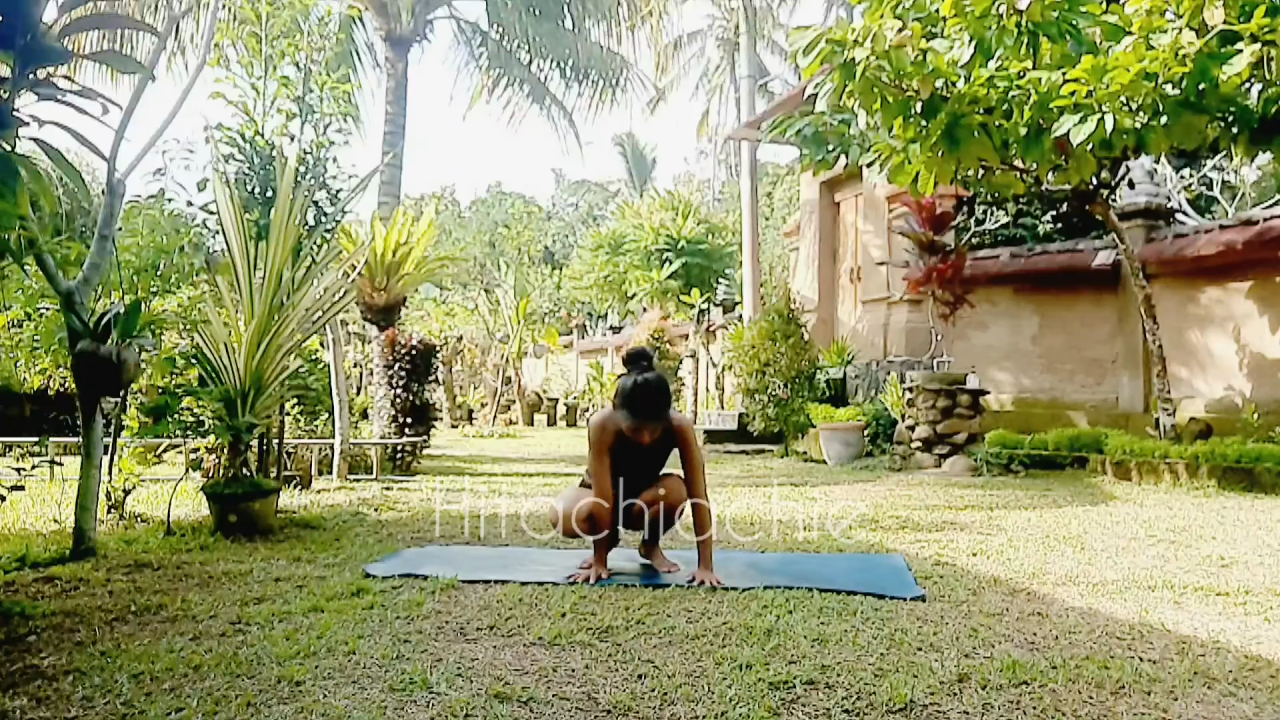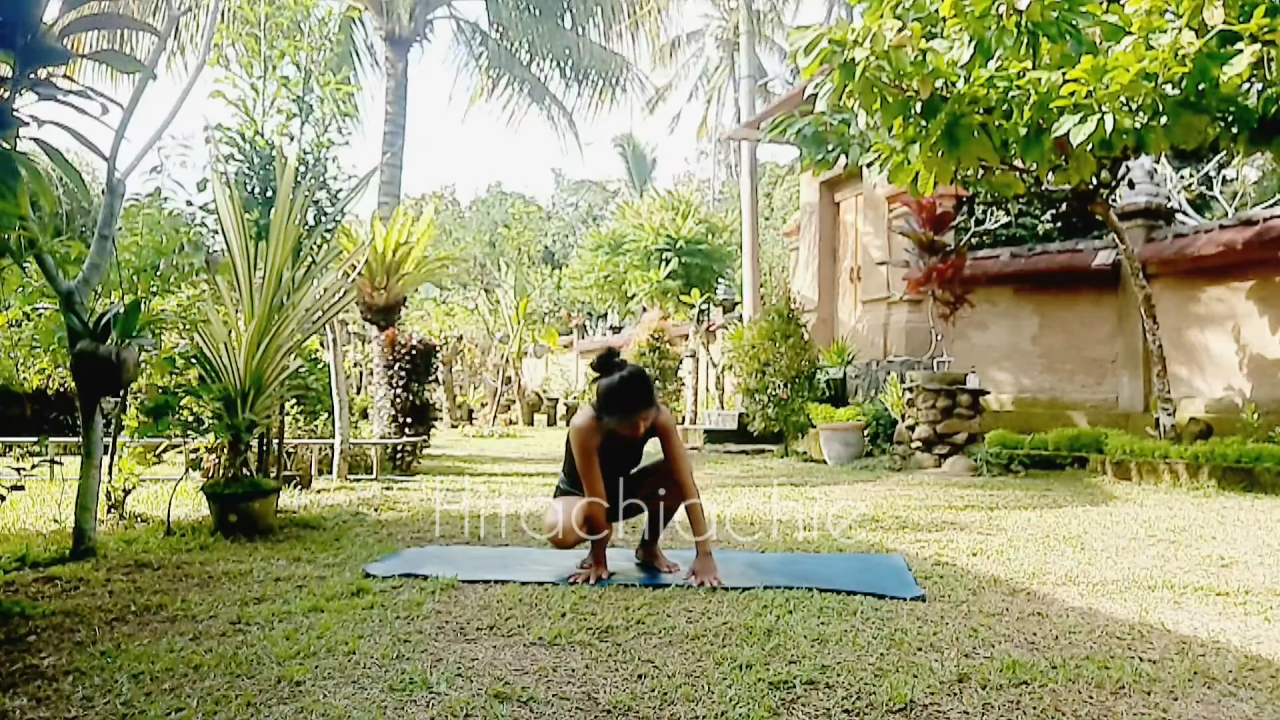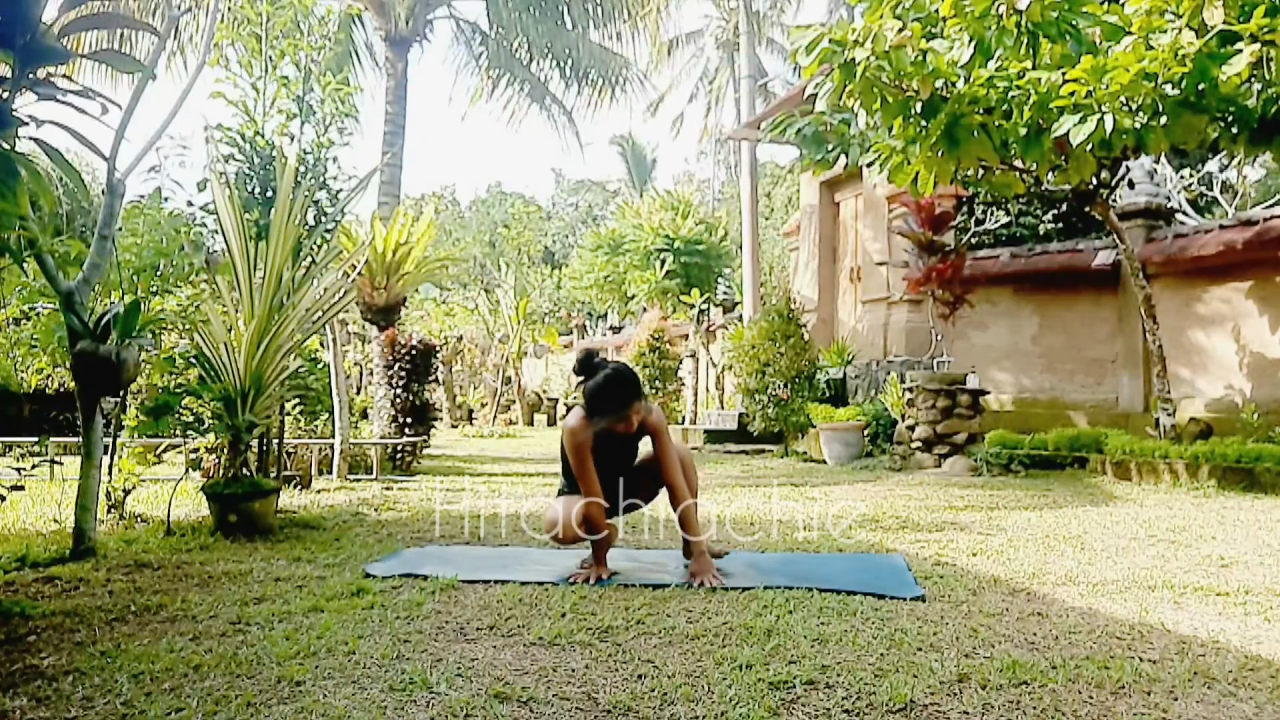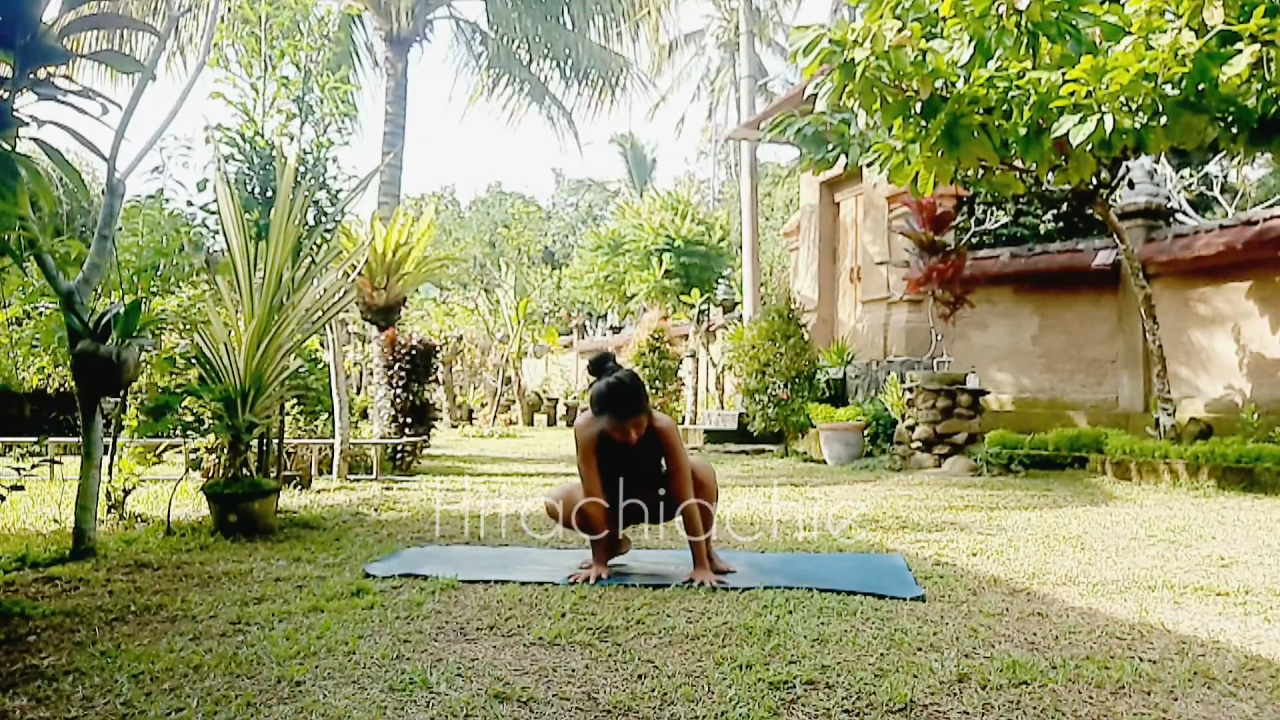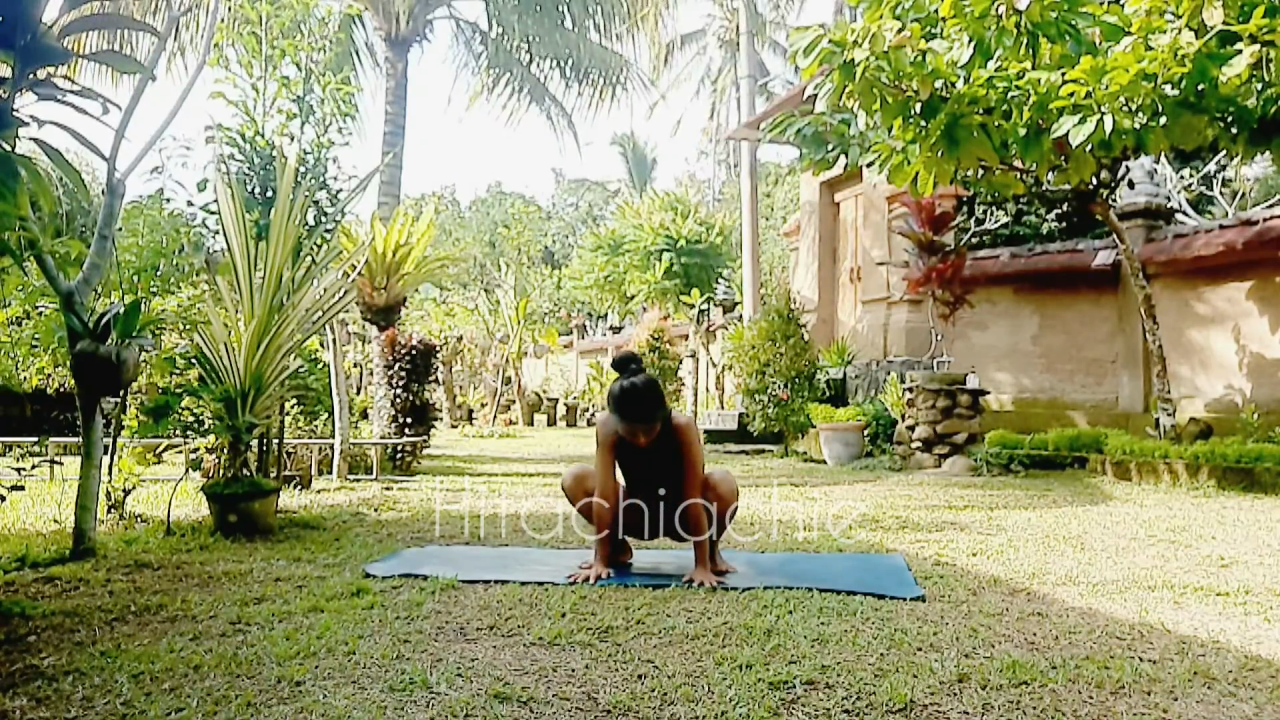
dt=0.5s
person 1, frame 1
left shoulder: (680, 427)
right shoulder: (602, 424)
left elbow: (698, 497)
right elbow: (602, 500)
left wrist: (705, 565)
right wrist: (599, 562)
left hip: (643, 499)
right hip: (606, 496)
left knee: (677, 491)
right knee: (562, 516)
left ankle: (650, 545)
right ankle: (608, 538)
person 1, frame 2
left shoulder: (660, 418)
right shoulder: (585, 426)
left elbow: (686, 483)
right elbow: (595, 501)
left wrist: (704, 554)
right wrist: (598, 563)
left hip: (621, 490)
right hip: (578, 494)
left knee: (674, 473)
right knee: (560, 534)
left ankle: (649, 547)
right ankle: (601, 536)
person 1, frame 3
left shoulder: (651, 416)
right shoulder: (577, 428)
left elbow: (677, 483)
right elbow: (593, 500)
left wrist: (699, 552)
right wrist: (599, 562)
left hip: (625, 487)
right hip: (581, 496)
left knee: (681, 455)
right knee: (557, 526)
left ankle: (689, 545)
right ankle: (605, 535)
person 1, frame 4
left shoulder: (663, 427)
right shoulder: (587, 427)
left elbow: (685, 498)
right elbow: (593, 499)
left wrist: (701, 565)
right wrist: (599, 561)
left hip: (658, 499)
right hip: (614, 503)
left knee: (701, 471)
right knee: (558, 502)
left ankle: (707, 553)
right ankle: (614, 541)
person 1, frame 5
left shoulder: (682, 426)
right shoulder: (607, 425)
left elbow: (694, 497)
right elbow: (604, 495)
left wrist: (702, 565)
right wrist: (600, 560)
left hip: (679, 514)
right hip: (638, 514)
left knee: (723, 485)
right knee: (574, 479)
left ankle: (712, 552)
right ankle: (617, 548)
